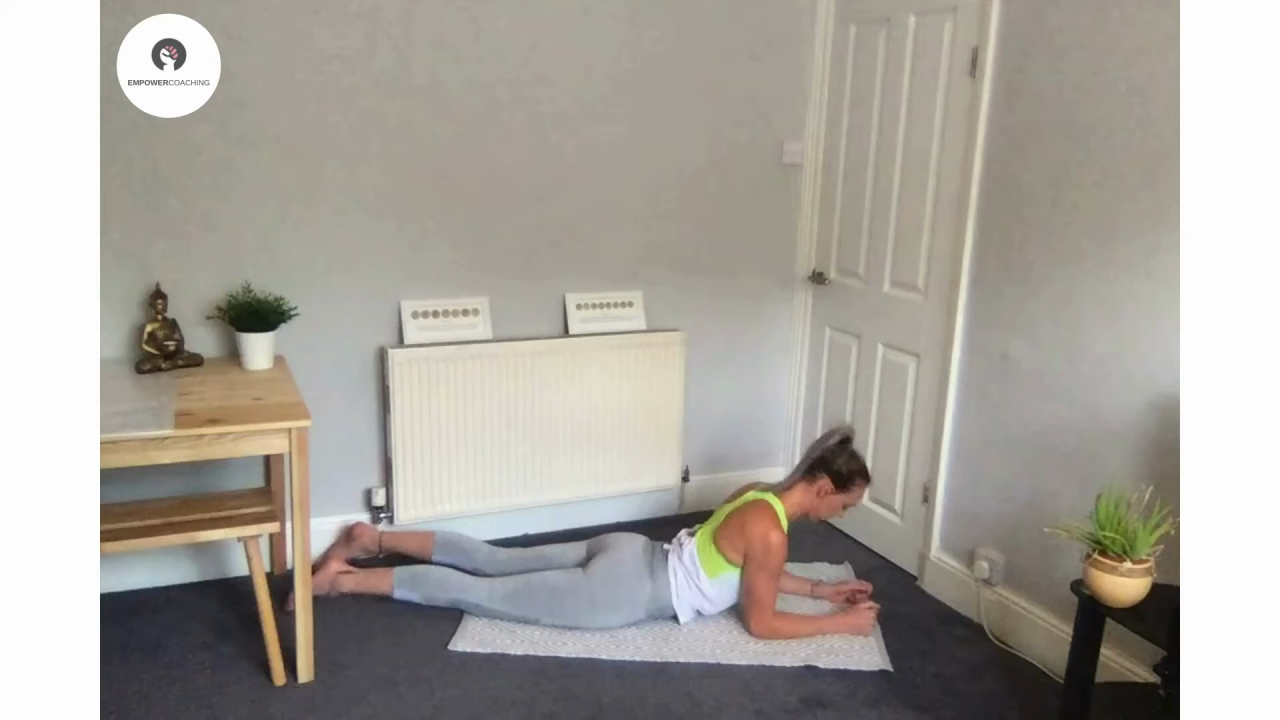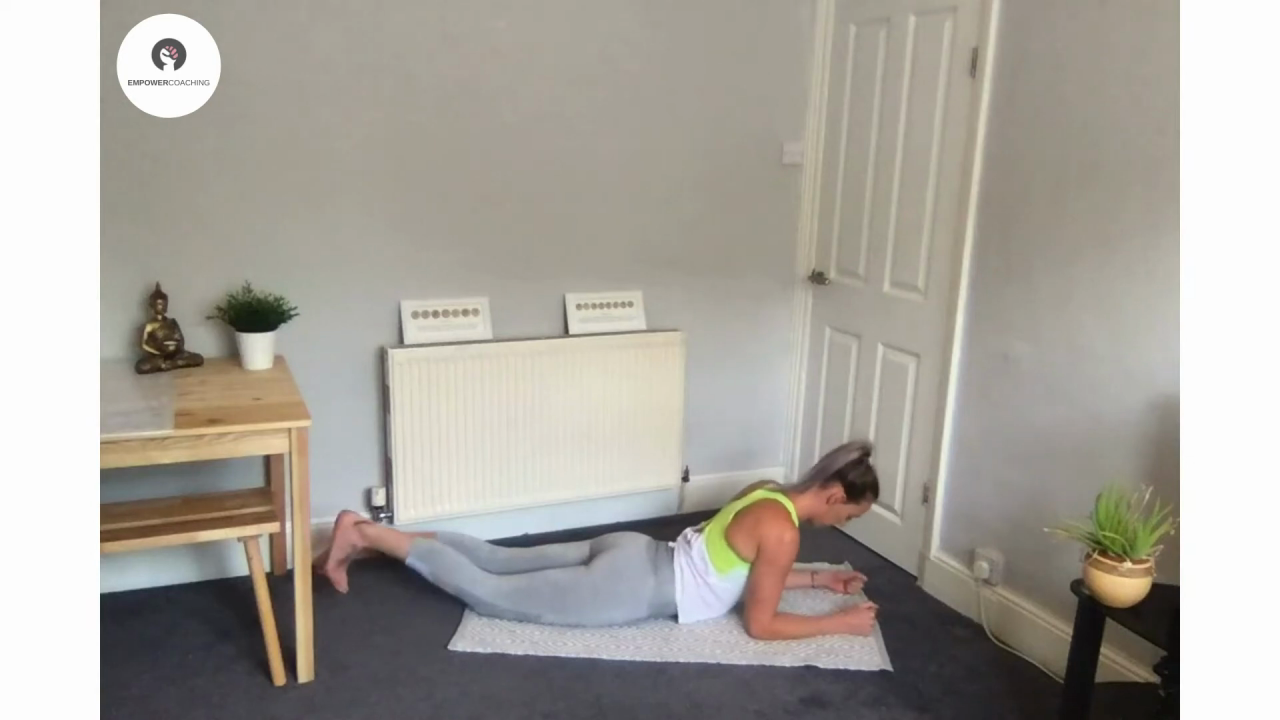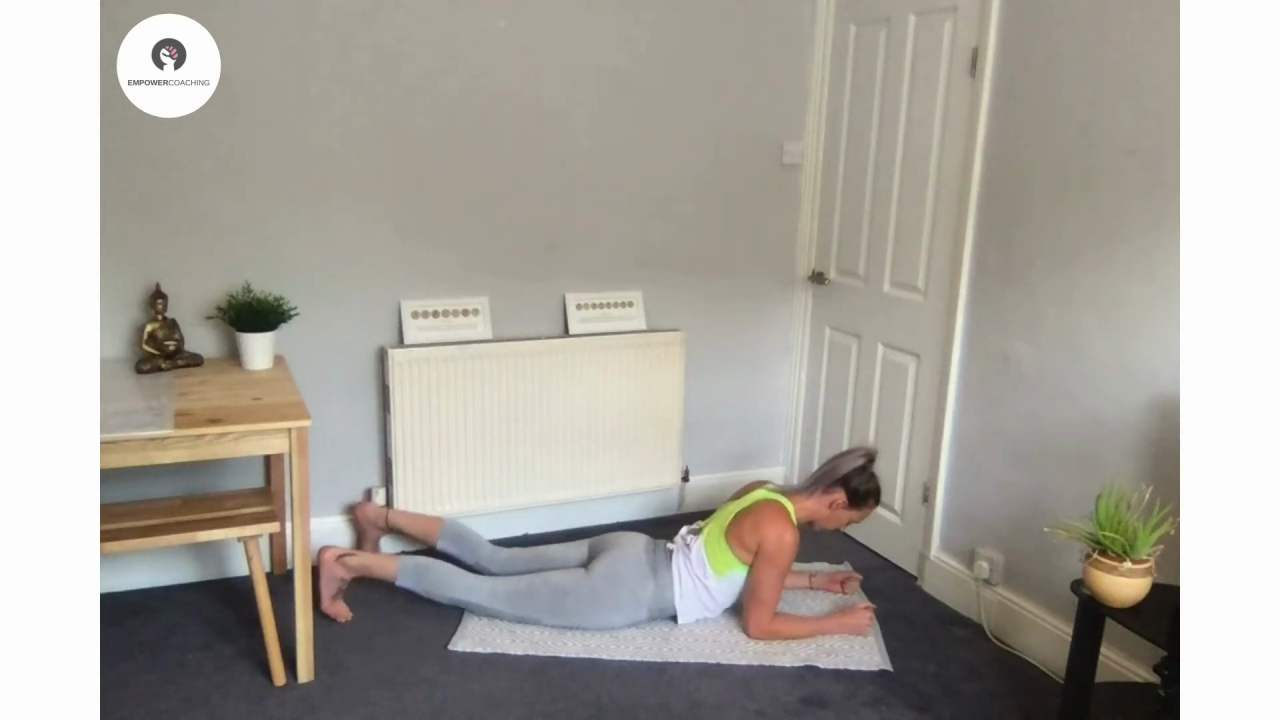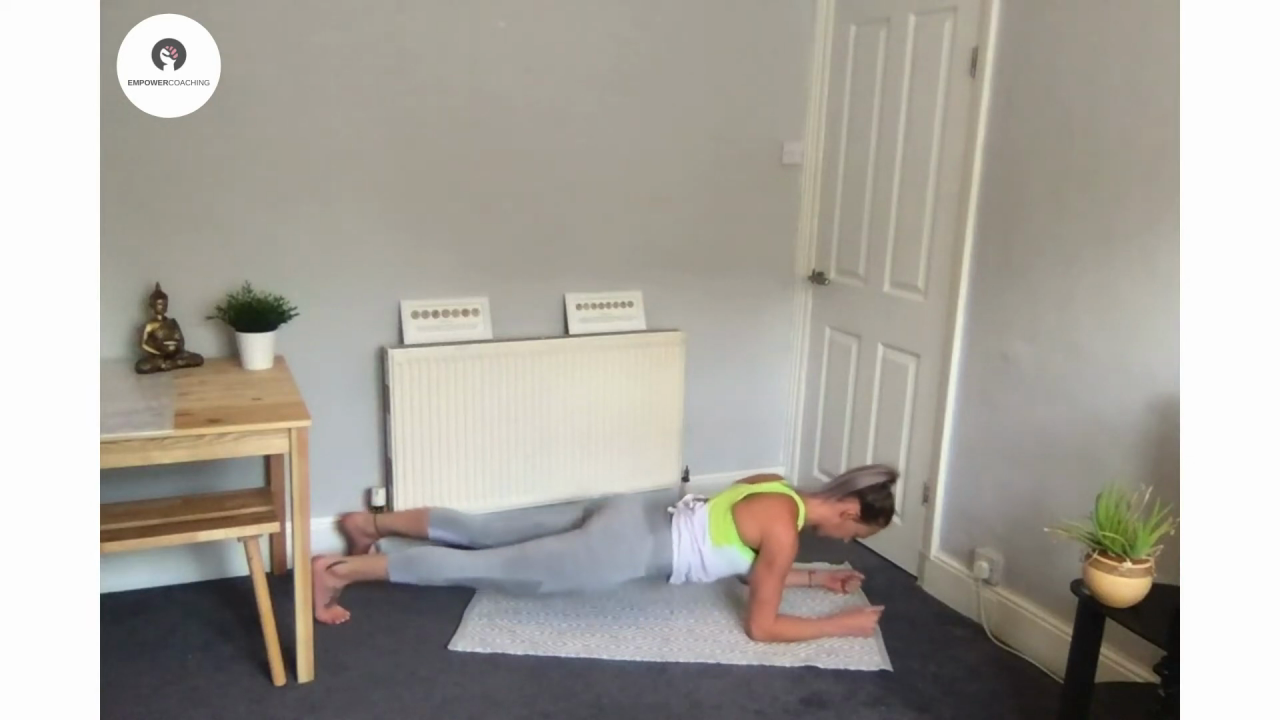
dt=1s
person 1, frame 1
left shoulder: (761, 494)
right shoulder: (769, 531)
left elbow: (747, 573)
right elbow: (761, 623)
left wrist: (822, 589)
right wrist: (840, 623)
left hip: (626, 555)
right hip: (621, 594)
left knee: (494, 561)
right knee: (476, 594)
left ankle: (372, 539)
right ankle: (344, 579)
person 1, frame 2
left shoulder: (767, 493)
right shoulder: (783, 531)
left elbow: (751, 572)
right elbow: (761, 624)
left wrist: (819, 578)
right wrist: (838, 623)
left hip: (629, 553)
right hip: (626, 590)
left knee: (495, 560)
right knee: (484, 591)
left ankle: (370, 535)
right ankle: (364, 533)
person 1, frame 3
left shoulder: (764, 492)
right shoulder: (781, 531)
right elbow: (759, 625)
left wrist: (816, 580)
right wrist: (837, 623)
left hip: (628, 553)
right hip: (625, 593)
left knee: (492, 560)
right knee: (481, 594)
left ankle: (381, 516)
right ankle: (346, 563)
person 1, frame 4
left shoulder: (774, 487)
right shoulder: (784, 529)
left elbow: (749, 568)
right elbow: (762, 626)
left wrist: (817, 578)
right wrist: (842, 624)
left hip: (623, 515)
right hip: (621, 550)
left knee: (480, 533)
right knee: (480, 566)
left ankle: (368, 523)
right ankle: (338, 571)
